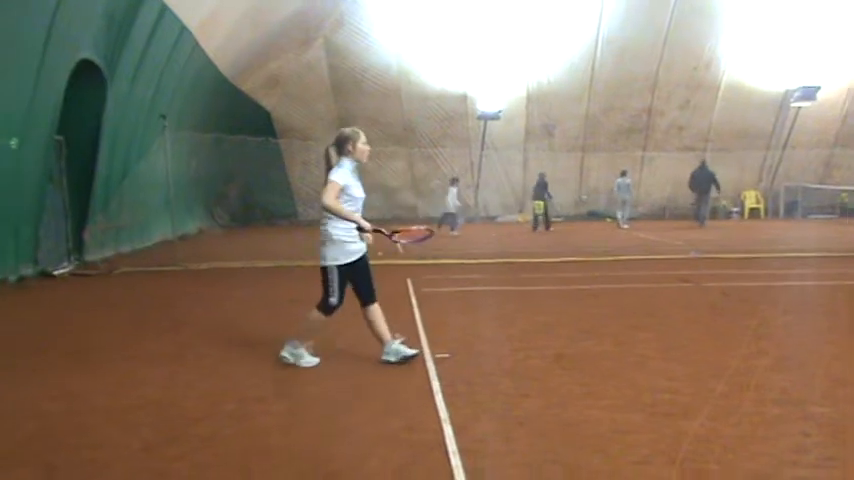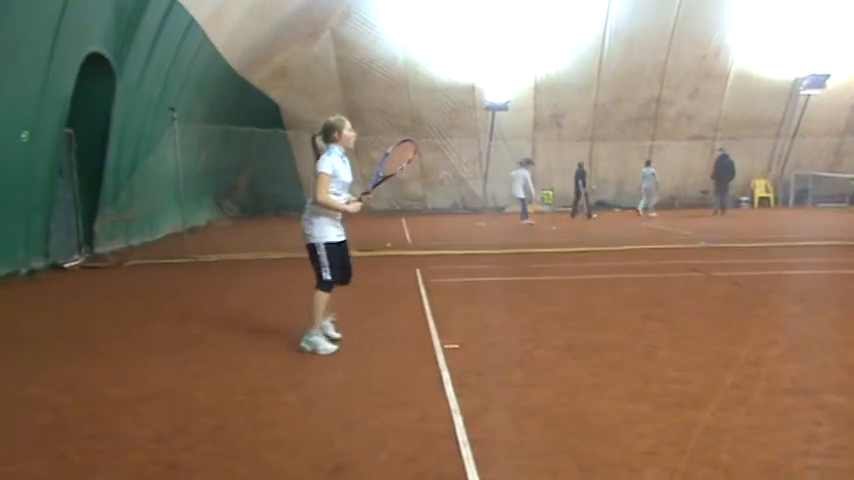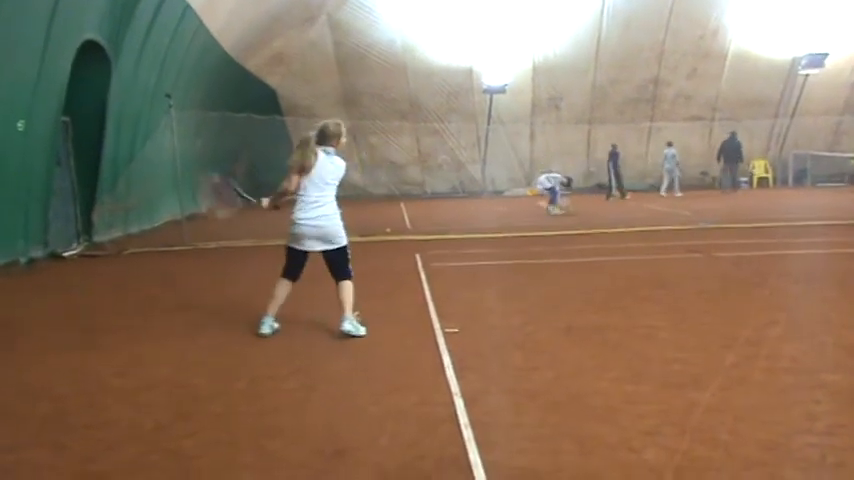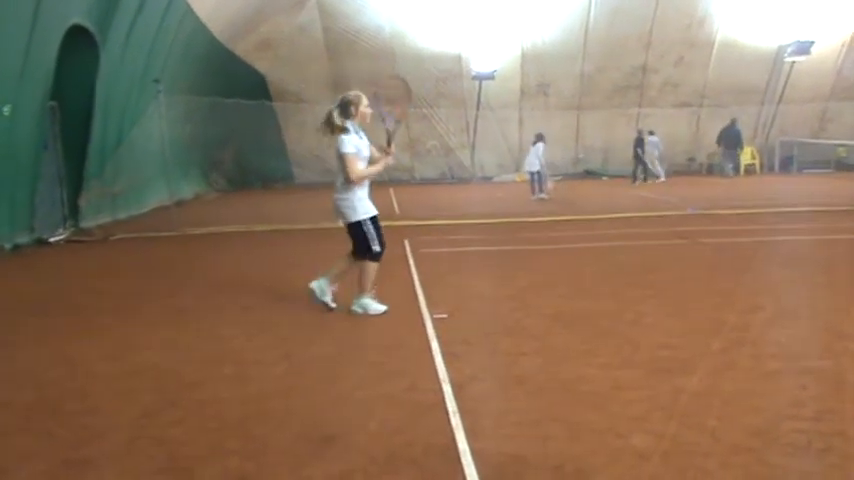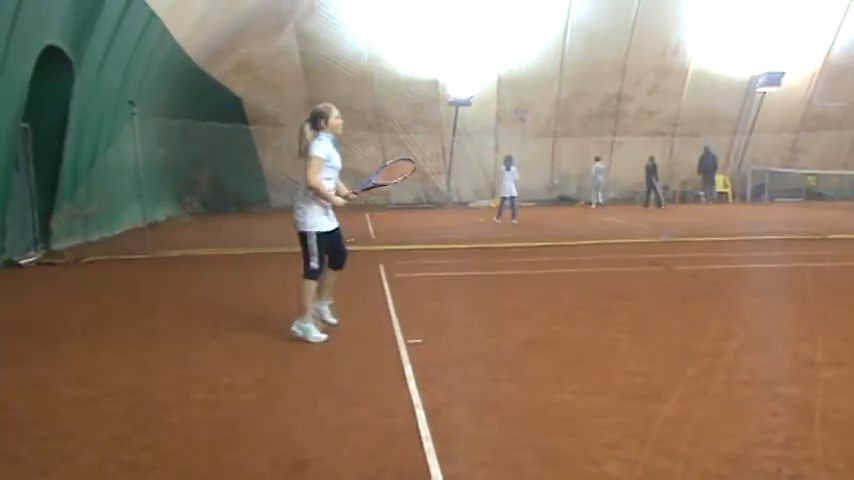
dt=1s
person 1, frame 1
left shoulder: (352, 174)
right shoulder: (339, 173)
right elbow: (327, 203)
left wrist: (362, 230)
right wrist: (359, 221)
left hip: (353, 247)
right hip: (335, 248)
left knee: (368, 297)
right knee: (331, 302)
left ankle: (391, 347)
right ankle: (294, 348)
person 1, frame 2
left shoulder: (343, 160)
right shoulder: (328, 159)
right elbow: (321, 196)
left wrist: (354, 201)
right wrist: (348, 208)
left hip: (333, 226)
right hip: (319, 225)
left knee: (344, 275)
right knee: (327, 279)
left ankle: (322, 323)
right ankle: (312, 337)
person 1, frame 3
left shoulder: (303, 155)
right shoulder: (339, 164)
left elbow: (290, 187)
left wrist: (274, 199)
left hip: (301, 227)
right hip: (330, 228)
left knee: (289, 274)
right knee: (343, 275)
left ankle: (268, 322)
right ankle: (349, 321)
person 1, frame 4
left shoulder: (358, 135)
right shoulder: (347, 139)
left elbow: (375, 158)
right elbow: (354, 175)
left wrist: (387, 156)
right wrist: (380, 166)
left hip: (355, 200)
right hip: (353, 200)
left knee: (362, 249)
right knee: (375, 248)
left ankle: (323, 284)
right ankle: (363, 300)
person 1, frame 5
left shoulder: (330, 147)
right shoulder: (319, 146)
right elbow: (312, 180)
left wrist: (345, 192)
right wrist: (334, 199)
left hip: (326, 213)
right hip: (311, 212)
left knee: (339, 256)
right knee: (314, 266)
left ankle: (322, 303)
right ankle: (304, 322)
